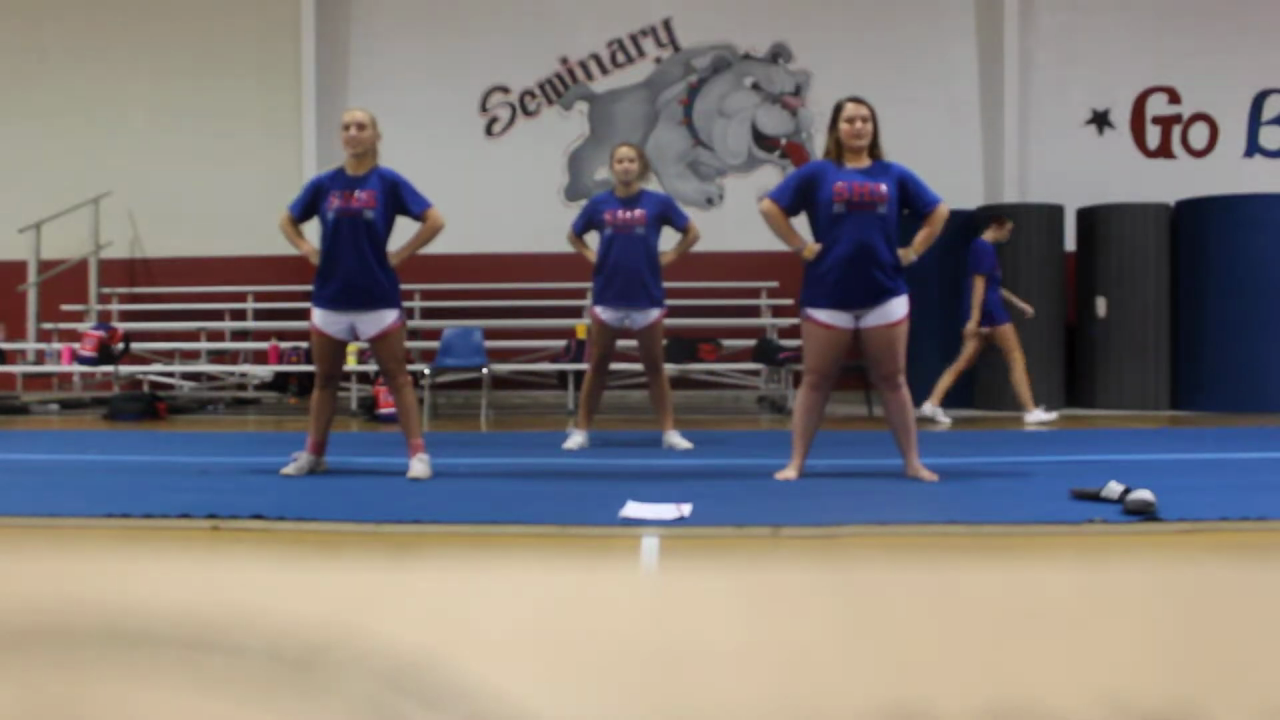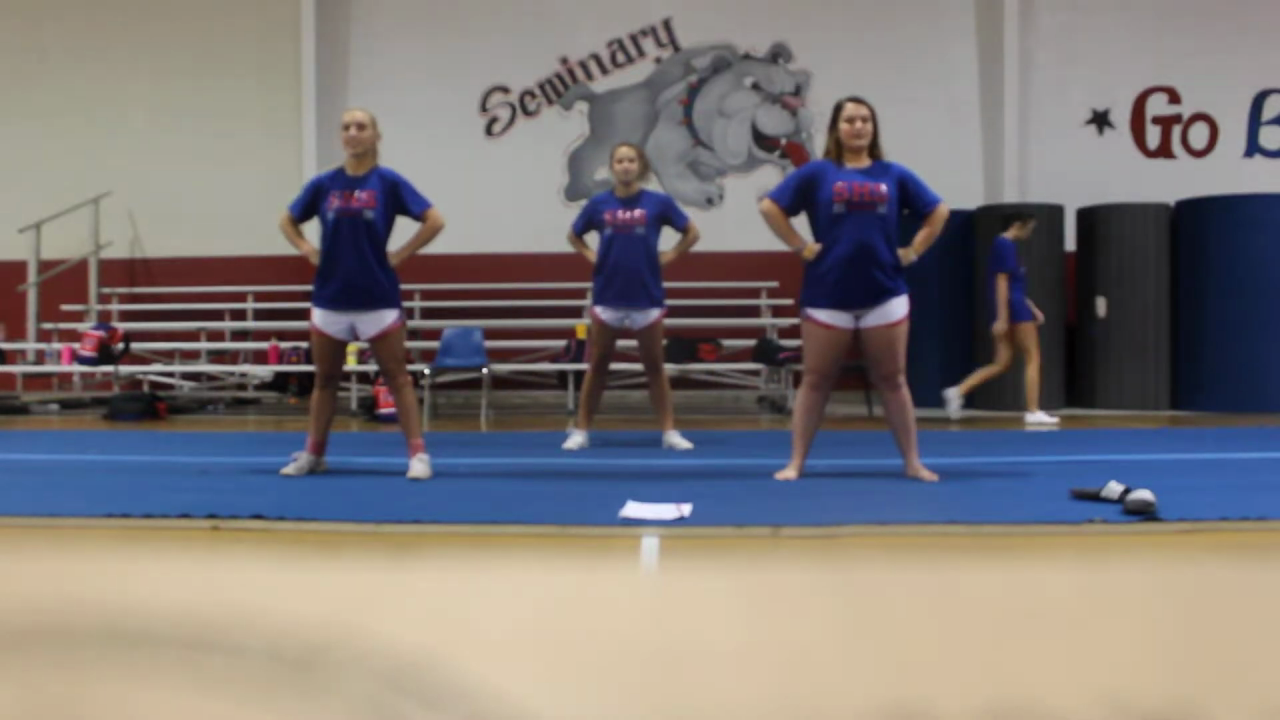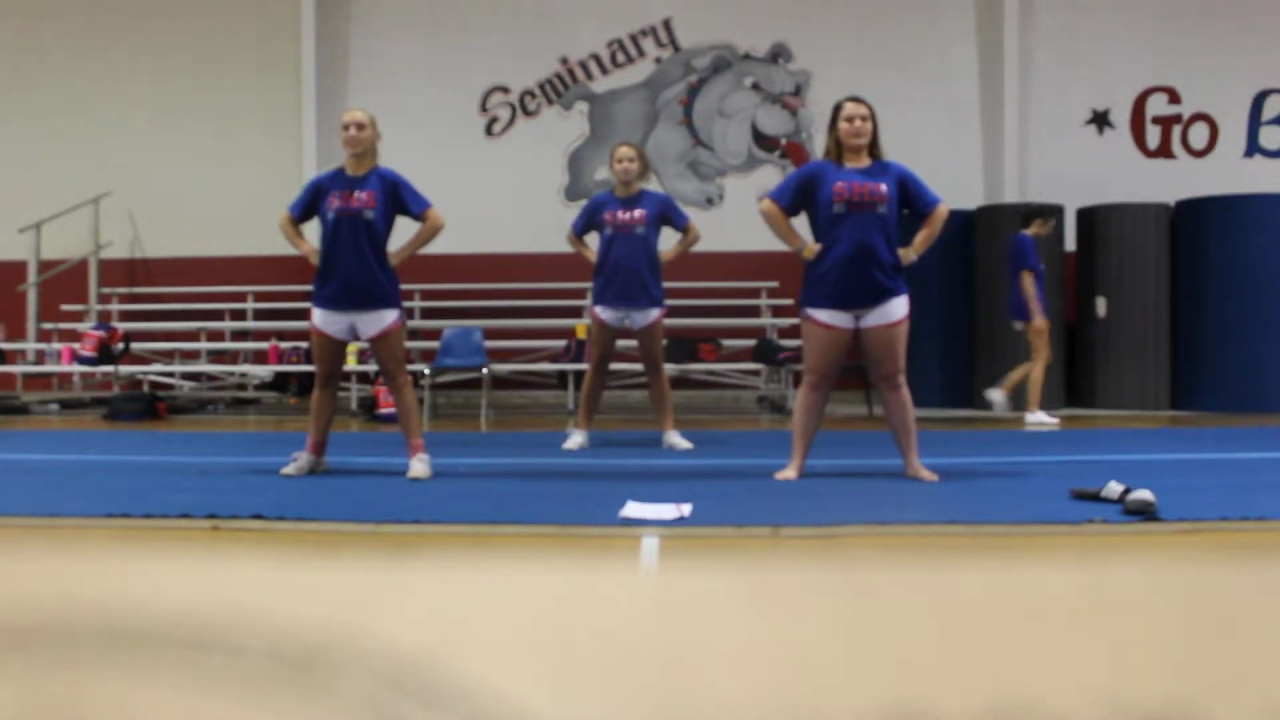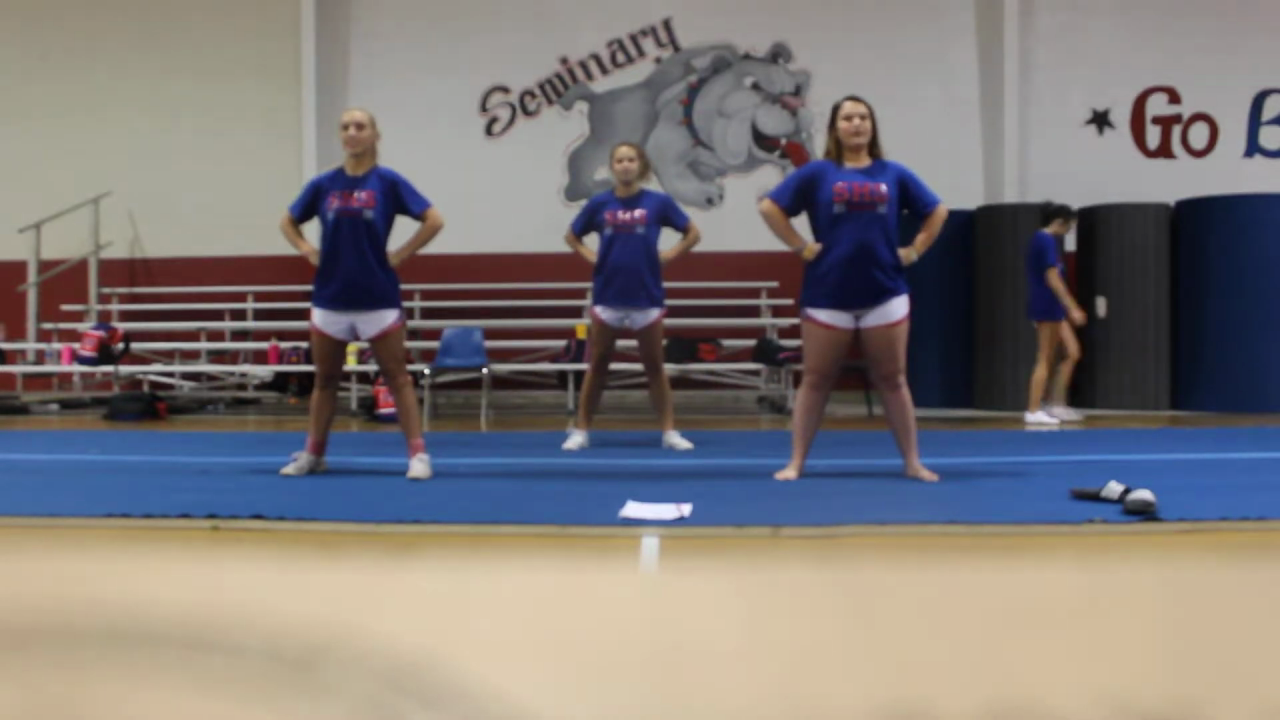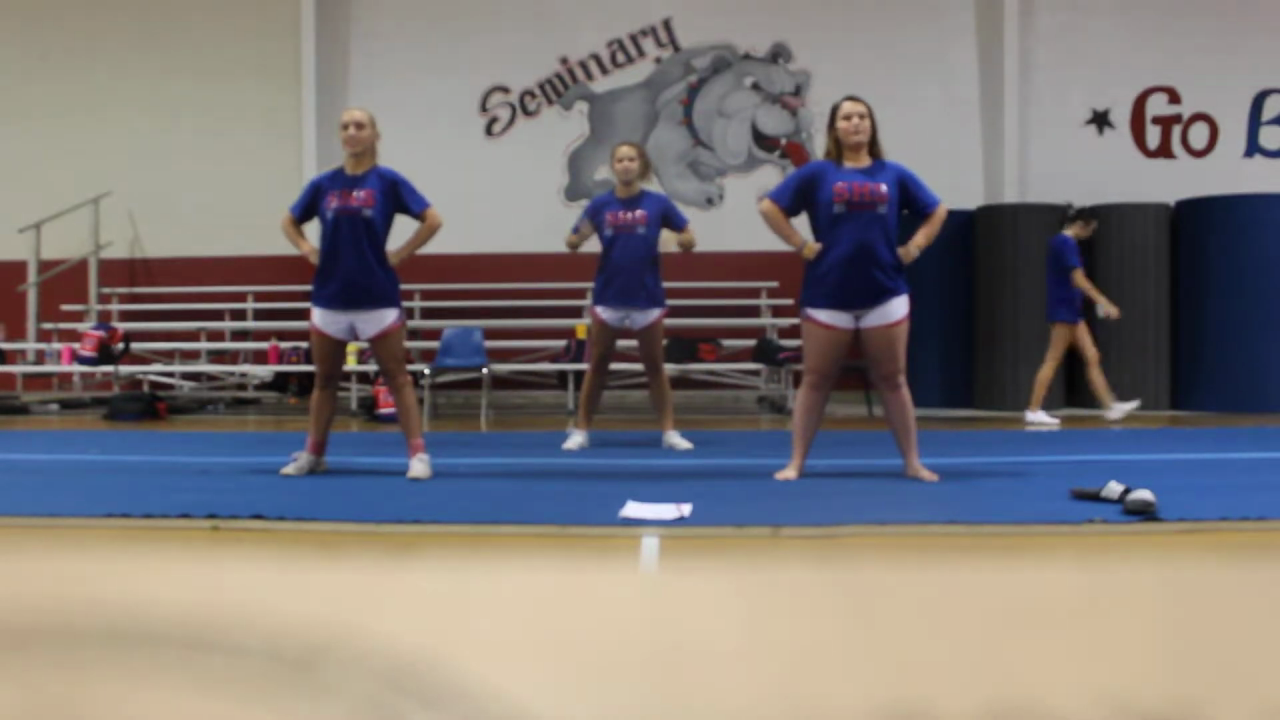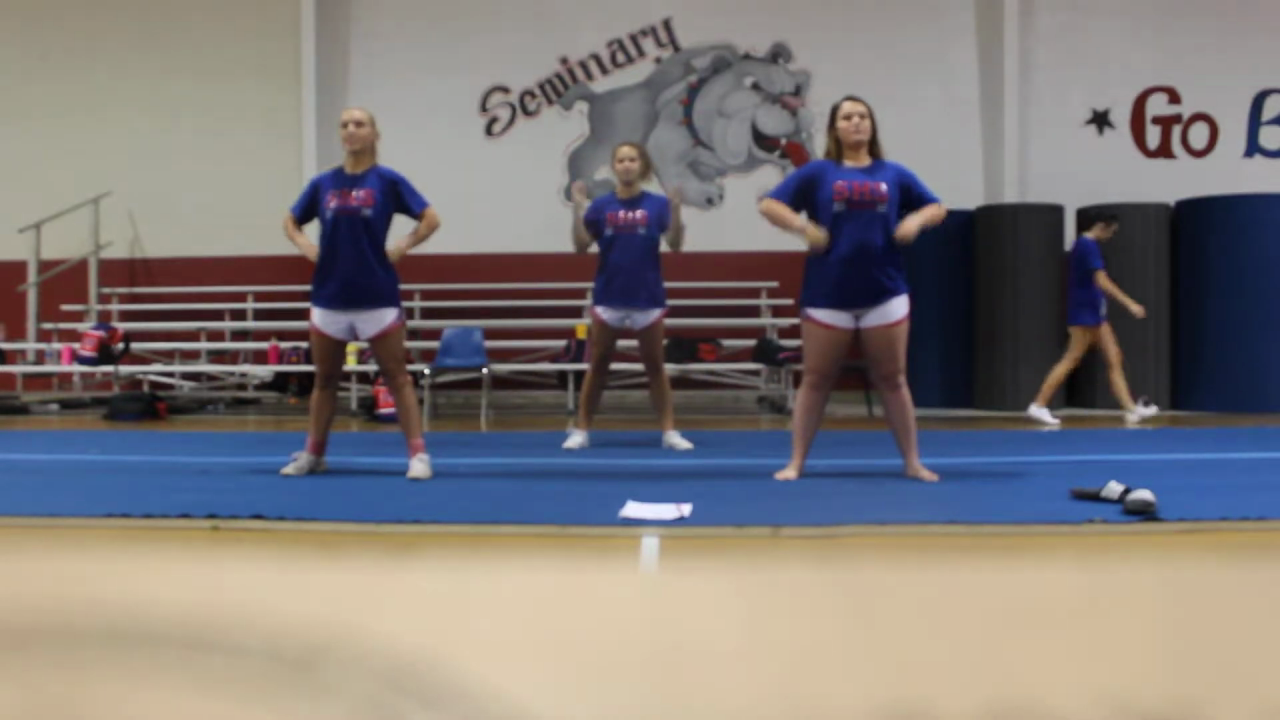
dt=0.1s
person 1, frame 1
left shoulder: (894, 175)
right shoulder: (816, 173)
left elbow: (938, 211)
right elbow: (769, 207)
left wrist: (912, 252)
right wrist: (801, 247)
left hip: (884, 294)
right hip: (827, 295)
left knee: (892, 381)
right knee: (816, 381)
left ankle: (913, 462)
right ankle: (795, 462)
person 1, frame 2
left shoulder: (894, 175)
right shoulder: (816, 173)
left elbow: (938, 212)
right elbow: (769, 207)
left wrist: (912, 252)
right wrist: (801, 248)
left hip: (884, 294)
right hip: (827, 295)
left knee: (892, 381)
right knee: (816, 381)
left ankle: (913, 462)
right ankle: (795, 462)
person 1, frame 3
left shoulder: (894, 174)
right shoulder: (817, 173)
left elbow: (937, 211)
right elbow: (770, 207)
left wrist: (913, 252)
right wrist: (801, 248)
left hip: (885, 294)
right hip: (827, 295)
left knee: (893, 381)
right knee: (816, 381)
left ankle: (913, 462)
right ankle: (796, 462)
person 1, frame 4
left shoulder: (894, 174)
right shoulder: (817, 173)
left elbow: (937, 212)
right elbow: (769, 207)
left wrist: (913, 252)
right wrist: (802, 248)
left hip: (885, 294)
right hip: (827, 295)
left knee: (892, 381)
right knee: (816, 381)
left ankle: (913, 462)
right ankle: (796, 462)
person 1, frame 5
left shoulder: (894, 174)
right shoulder: (817, 173)
left elbow: (936, 211)
right elbow: (769, 207)
left wrist: (913, 249)
right wrist: (802, 246)
left hip: (885, 294)
right hip: (828, 295)
left knee: (893, 381)
right knee: (816, 381)
left ankle: (913, 462)
right ankle: (796, 462)
person 1, frame 6
left shoulder: (892, 172)
right shoulder: (816, 172)
left elbow: (938, 209)
right elbow: (769, 205)
left wrist: (915, 221)
right wrist: (803, 227)
left hip: (885, 294)
right hip: (828, 295)
left knee: (893, 381)
right knee: (816, 381)
left ankle: (913, 462)
right ankle: (796, 463)
person 2, frame 1
left shoulder: (389, 182)
right shoulder: (323, 184)
left elbow: (434, 220)
right elbow: (288, 221)
left wrist: (400, 255)
right wrist: (309, 252)
left hip: (378, 298)
right hip: (330, 298)
left knee: (397, 378)
right knee: (325, 379)
left ankle: (418, 453)
right ankle: (312, 453)
person 2, frame 2
left shoulder: (389, 182)
right shoulder: (323, 184)
left elbow: (434, 221)
right elbow: (288, 221)
left wrist: (400, 255)
right wrist: (309, 251)
left hip: (378, 298)
right hip: (330, 298)
left knee: (397, 378)
right knee: (325, 380)
left ankle: (418, 454)
right ankle: (312, 453)
person 2, frame 3
left shoulder: (389, 182)
right shoulder: (323, 184)
left elbow: (434, 220)
right elbow: (288, 221)
left wrist: (400, 255)
right wrist: (309, 252)
left hip: (378, 298)
right hip: (330, 298)
left knee: (397, 378)
right knee: (325, 380)
left ankle: (418, 454)
right ankle: (312, 453)
person 2, frame 4
left shoulder: (389, 182)
right shoulder: (323, 184)
left elbow: (434, 220)
right elbow: (288, 222)
left wrist: (400, 255)
right wrist: (308, 252)
left hip: (378, 298)
right hip: (330, 298)
left knee: (397, 378)
right knee: (325, 380)
left ankle: (418, 454)
right ankle: (312, 453)
person 2, frame 5
left shoulder: (388, 181)
right shoulder: (323, 184)
left elbow: (432, 219)
right elbow: (290, 222)
left wrist: (400, 254)
right wrist: (309, 251)
left hip: (378, 298)
right hip: (330, 298)
left knee: (397, 378)
right knee: (325, 380)
left ankle: (418, 454)
right ankle: (312, 454)
person 2, frame 6
left shoulder: (388, 180)
right shoulder: (322, 183)
left elbow: (429, 220)
right elbow: (291, 223)
left wrist: (400, 248)
right wrist: (305, 245)
left hip: (377, 298)
right hip: (329, 297)
left knee: (396, 377)
right knee: (324, 380)
left ankle: (418, 454)
right ankle: (312, 453)
person 3, frame 1
left shoulder: (658, 202)
right shoulder: (598, 203)
left elbow: (692, 233)
right elbow: (574, 236)
left wrist: (668, 257)
right wrist: (592, 257)
left hip: (646, 297)
right hip: (607, 297)
left knee: (655, 366)
right knee: (597, 366)
left ankle: (670, 432)
right ankle: (580, 430)
person 3, frame 2
left shoulder: (658, 202)
right shoulder: (598, 203)
left elbow: (692, 233)
right elbow: (574, 236)
left wrist: (667, 257)
right wrist: (593, 257)
left hip: (646, 297)
right hip: (607, 297)
left knee: (655, 367)
right knee: (597, 366)
left ankle: (670, 432)
right ankle: (580, 431)
person 3, frame 3
left shoulder: (658, 202)
right shoulder: (598, 203)
left elbow: (692, 233)
right elbow: (573, 237)
left wrist: (667, 256)
right wrist: (593, 257)
left hip: (646, 297)
right hip: (607, 297)
left knee: (654, 367)
right knee: (597, 366)
left ankle: (670, 432)
right ankle: (580, 431)
person 3, frame 4
left shoulder: (658, 202)
right shoulder: (599, 203)
left elbow: (693, 234)
right elbow: (572, 237)
left wrist: (669, 254)
right wrist: (591, 255)
left hip: (646, 297)
right hip: (607, 296)
left knee: (654, 367)
right knee: (597, 366)
left ankle: (669, 432)
right ankle: (579, 431)
person 3, frame 5
left shoulder: (658, 203)
right shoulder: (600, 204)
left elbow: (689, 241)
right elbow: (572, 243)
left wrist: (681, 241)
right wrist: (580, 237)
left hip: (647, 297)
right hip: (608, 296)
left knee: (655, 367)
right knee: (597, 366)
left ankle: (670, 432)
right ankle: (580, 431)
person 3, frame 6
left shoulder: (658, 203)
right shoulder: (601, 204)
left elbow: (675, 245)
right elbow: (581, 246)
left wrist: (675, 208)
right wrist: (579, 210)
left hip: (647, 297)
right hip: (608, 296)
left knee: (655, 367)
right knee: (597, 366)
left ankle: (670, 432)
right ankle: (580, 430)
person 4, frame 1
left shoulder: (982, 247)
right shoulder: (986, 248)
right elbow: (979, 285)
left wrist: (1018, 303)
right wrist: (974, 318)
left hip: (989, 311)
right hip: (992, 311)
left knee: (963, 362)
right knee: (1017, 360)
left ankle: (932, 404)
right ankle: (1030, 411)
person 4, frame 2
left shoulder: (1002, 244)
right shoulder: (1006, 245)
right elbow: (1002, 283)
left wrist: (1033, 307)
right wrist: (1001, 317)
left hip: (1016, 309)
right hip: (1013, 310)
left knee: (1001, 364)
right knee: (1033, 359)
left ankle: (958, 391)
right ankle: (1033, 412)
person 4, frame 3
left shoulder: (1021, 240)
right shoulder: (1026, 242)
right elbow: (1027, 280)
left wrist: (1037, 310)
right wrist: (1037, 313)
left hip: (1024, 308)
right hip: (1028, 308)
left knee: (1040, 359)
right knee: (1040, 359)
left ankle: (1001, 391)
right ankle: (1033, 411)
person 4, frame 4
left shoulder: (1041, 239)
right shoulder: (1046, 241)
right elbow: (1052, 279)
right wrist: (1073, 308)
left hip: (1050, 307)
right hip: (1047, 307)
left knee: (1073, 354)
right knee: (1045, 360)
left ankle: (1056, 404)
right ankle: (1034, 411)
person 4, frame 5
left shoulder: (1060, 241)
right shoulder: (1066, 243)
right elbow: (1078, 279)
right wrist: (1105, 303)
left hip: (1067, 309)
right hip: (1064, 309)
left knee: (1093, 358)
right knee: (1052, 361)
left ankle: (1111, 407)
right ankle: (1034, 410)
person 4, frame 6
left shoulder: (1083, 245)
right shoulder: (1088, 246)
right elbow: (1101, 281)
left wrist: (1075, 319)
right wrist: (1130, 303)
left hip: (1089, 312)
right hip: (1085, 313)
left knee: (1115, 360)
right knee: (1070, 362)
left ankle: (1131, 409)
right ankle: (1038, 406)
